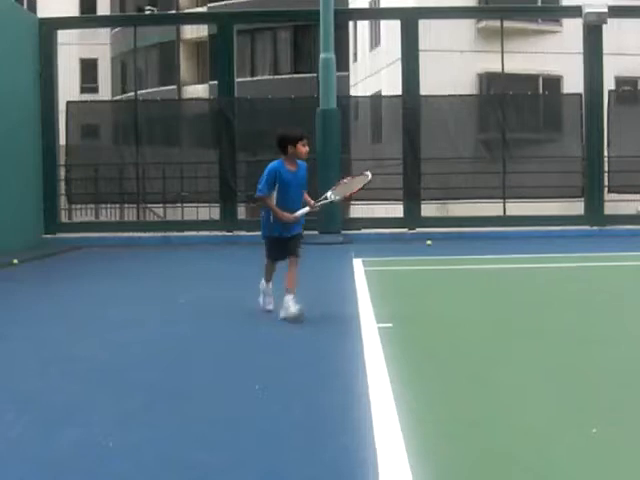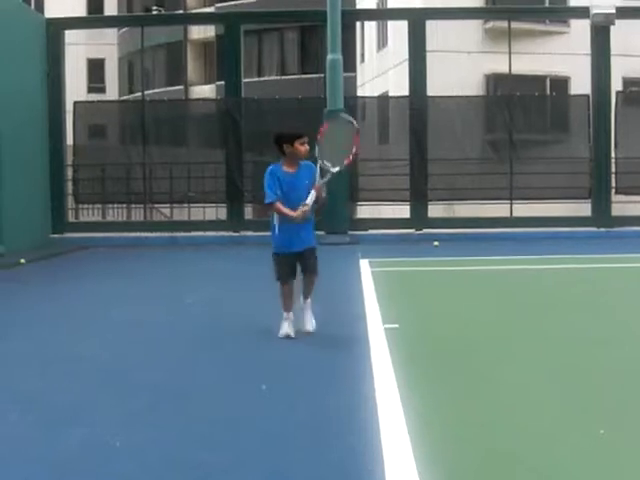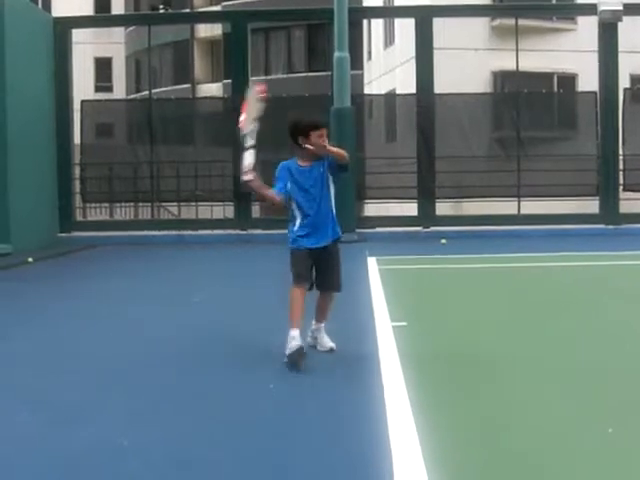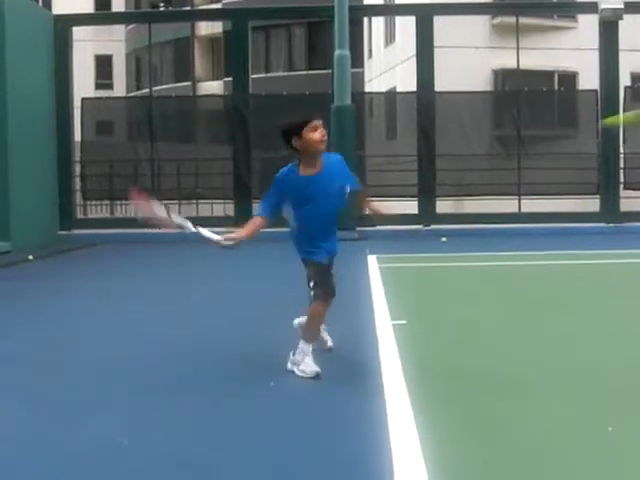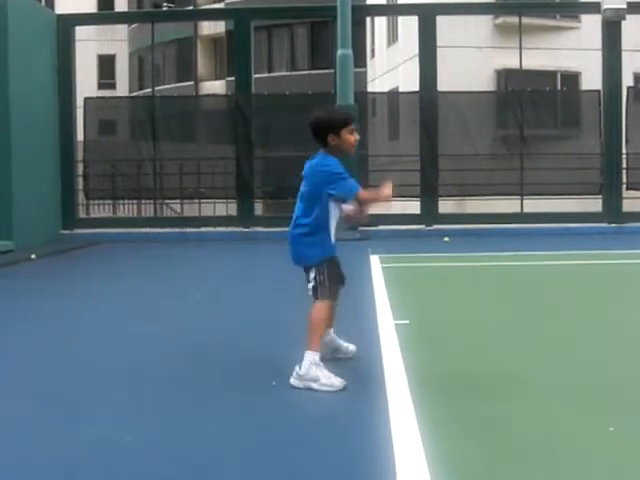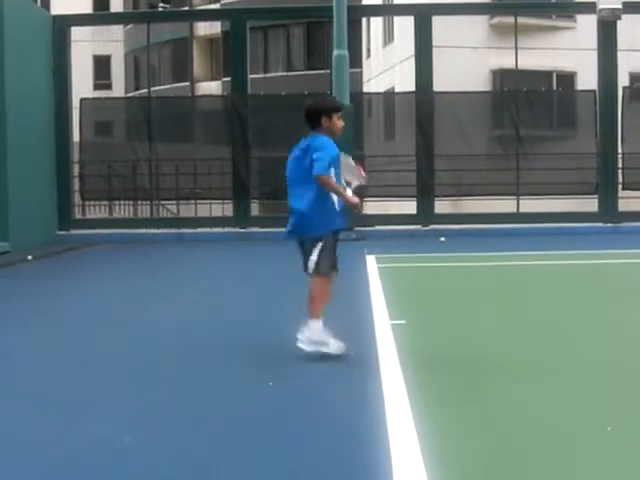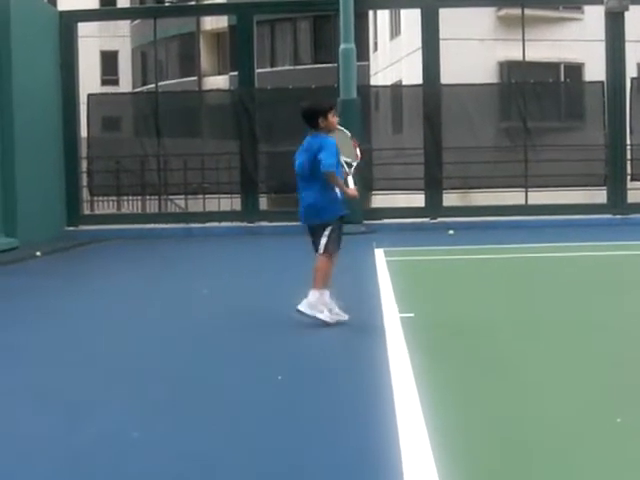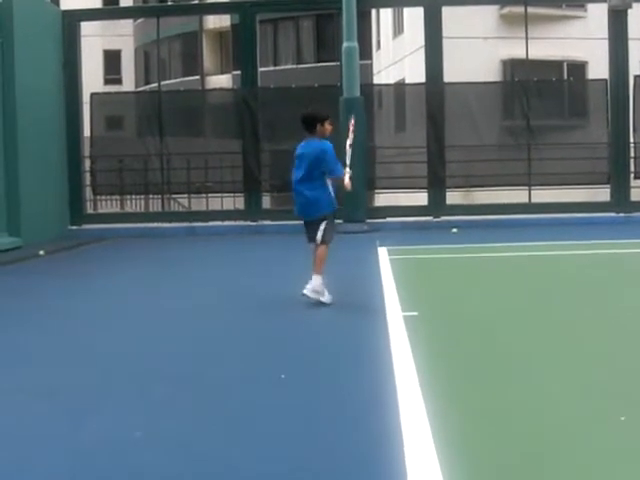
dt=0.5s
person 1, frame 1
left shoulder: (302, 167)
right shoulder: (274, 168)
right elbow: (262, 195)
left wrist: (309, 201)
right wrist: (281, 214)
left hip: (294, 223)
right hip: (274, 223)
left knee: (293, 259)
right knee: (273, 260)
left ankle: (288, 303)
right ankle: (266, 285)
person 1, frame 2
left shoulder: (310, 168)
right shoulder: (273, 172)
left elbow: (319, 200)
right elbow: (272, 203)
left wrist: (319, 193)
right wrist: (293, 215)
left hip: (306, 234)
right hip: (283, 236)
left knee: (311, 274)
right knee: (286, 279)
left ankle: (306, 303)
right ankle: (287, 318)
person 1, frame 3
left shoulder: (326, 162)
right shoulder: (287, 168)
left elbow: (345, 159)
right elbow: (279, 199)
left wrist: (326, 150)
right wrist: (257, 186)
left hip: (328, 236)
right hip: (302, 237)
left knee: (329, 288)
right knee: (300, 283)
left ankle: (318, 331)
right ankle: (294, 338)
person 1, frame 4
left shoulder: (336, 162)
right shoulder: (286, 178)
left elbow: (354, 188)
right elbow: (267, 213)
left wrist: (367, 203)
right wrist: (241, 234)
left hip: (328, 241)
right hip: (311, 245)
left knee: (323, 293)
right knee: (323, 295)
left ankle: (309, 325)
right ankle: (301, 354)
person 1, frame 5
left shoulder: (323, 162)
right shoulder: (329, 167)
right elbow: (361, 197)
left wrist: (350, 209)
right wrist: (383, 193)
left hip: (316, 239)
right hip: (313, 243)
left knee: (334, 287)
right knee: (324, 296)
left ankle: (325, 339)
right ankle: (308, 367)
person 1, frame 6
left shoulder: (302, 146)
right shoulder: (324, 144)
left elbow: (293, 178)
right elbow: (322, 175)
right wrist: (346, 197)
left hip: (304, 219)
right hip: (320, 220)
left knee: (325, 272)
right knee: (322, 273)
left ankle: (314, 324)
right ankle: (314, 332)
person 1, frame 7
left shoulder: (307, 144)
right shoulder: (327, 142)
left elbow: (302, 171)
right elbow: (328, 171)
right wrist: (346, 190)
left hip: (312, 205)
right hip: (326, 206)
left knee: (329, 250)
right knee: (326, 251)
left ankle: (323, 300)
right ankle: (313, 300)
person 1, frame 8
left shoulder: (301, 148)
right shoulder: (325, 147)
right elbow: (336, 174)
left wrist: (339, 175)
right wrist: (345, 183)
left hip: (305, 203)
right hip: (321, 203)
left knee: (316, 241)
right knee: (322, 242)
left ankle: (315, 283)
right ankle: (316, 286)
